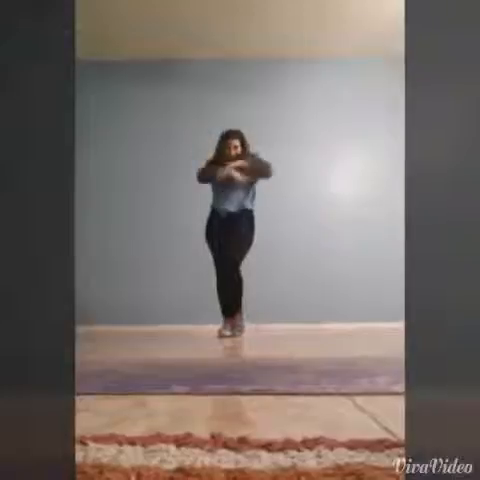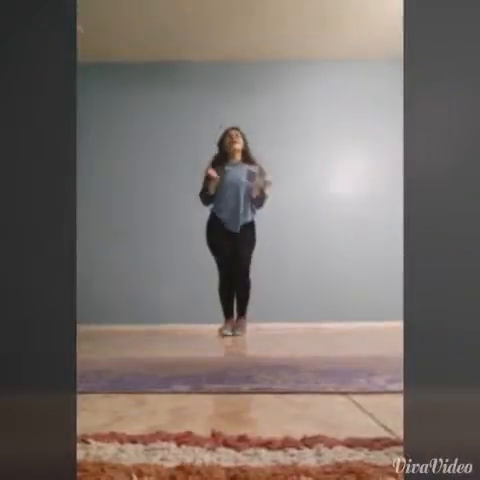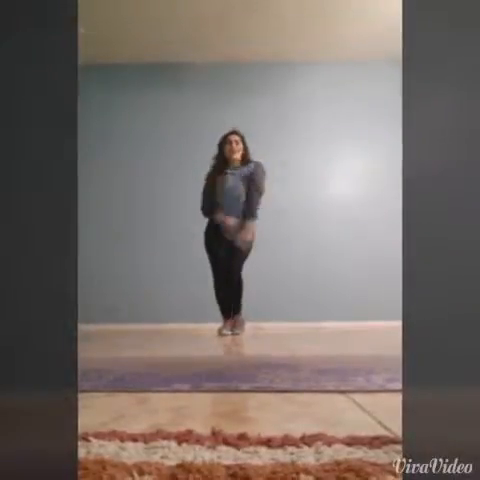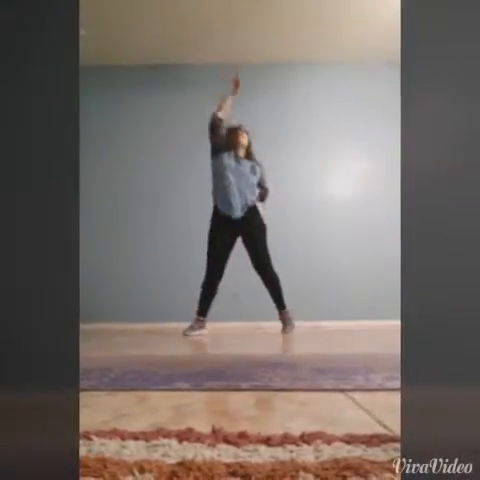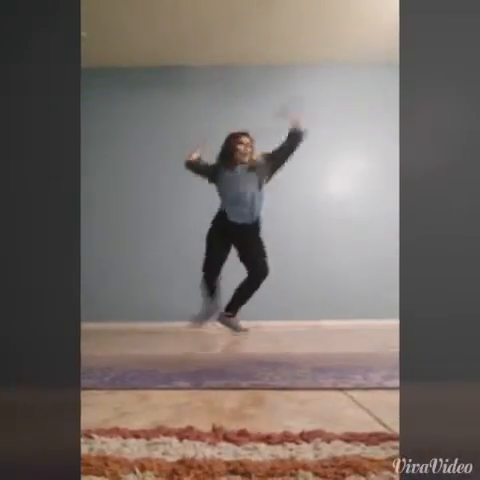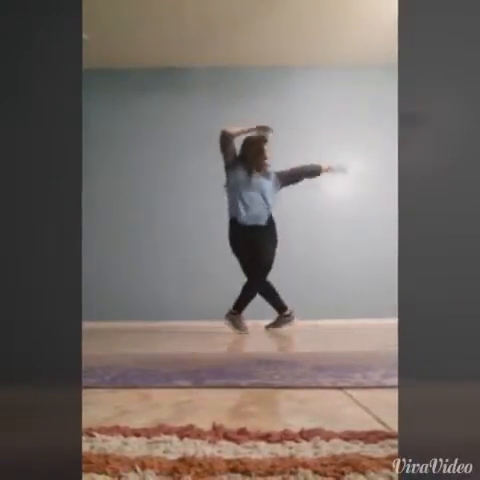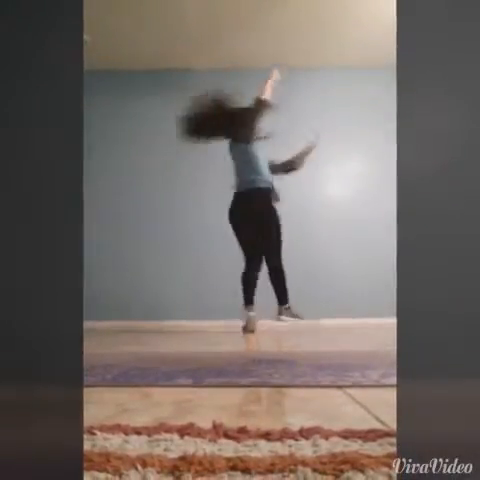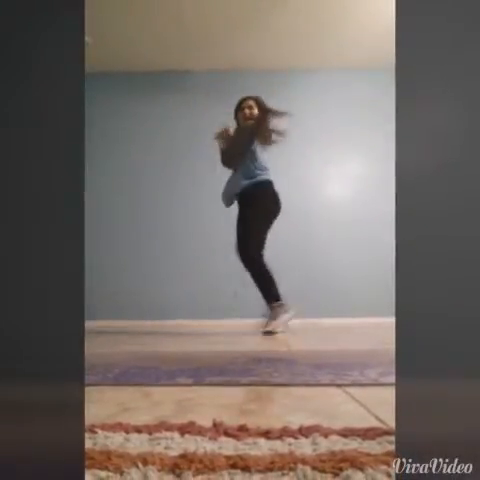
dt=0.5s
person 1, frame 1
left shoulder: (251, 161)
right shoulder: (215, 164)
left elbow: (267, 171)
right elbow: (202, 177)
left wrist: (241, 164)
right wrist: (225, 171)
left hip: (242, 219)
right hip: (218, 219)
left knee: (231, 265)
right knee: (221, 269)
left ankle: (238, 314)
right ankle: (227, 318)
person 1, frame 2
left shoulder: (255, 169)
right shoulder: (216, 168)
left elbow: (259, 203)
right elbow: (205, 200)
left wrist: (257, 191)
right wrist: (211, 184)
left hip: (245, 227)
right hip: (219, 227)
left knee: (242, 272)
right knee: (225, 273)
left ankle: (241, 318)
right ankle: (228, 319)
person 1, frame 3
left shoulder: (254, 169)
right shoulder: (215, 174)
left elbow: (255, 197)
right elbow: (206, 208)
left wrist: (249, 227)
right wrist: (224, 220)
left hip: (243, 232)
right hip: (217, 231)
left knee: (233, 272)
right knee: (220, 274)
left ankle: (237, 316)
right ankle: (227, 318)
person 1, frame 4
left shoulder: (254, 164)
right shoulder: (220, 154)
left elbow: (263, 190)
right elbow: (216, 122)
left wrist: (260, 194)
right wrist: (230, 96)
left hip: (250, 218)
right hip: (223, 219)
left knee: (264, 266)
right knee: (213, 270)
left ankle: (284, 313)
right ankle: (201, 319)
person 1, frame 5
left shoulder: (263, 165)
right shoulder: (220, 170)
left elbow: (290, 145)
right elbow: (191, 164)
left wrist: (296, 128)
right wrist: (197, 153)
left hip: (249, 228)
right hip: (223, 225)
left knee: (259, 272)
right knee: (211, 270)
left ankle: (229, 314)
right ankle: (211, 305)
person 1, frame 6
left shoulder: (272, 177)
right shoulder: (235, 169)
left elbow: (297, 172)
right elbow: (226, 136)
left wrist: (323, 168)
right wrist: (251, 132)
left hip: (264, 230)
right hip: (239, 231)
left knee: (258, 276)
right knee: (255, 277)
left ankle: (235, 314)
right ankle: (284, 313)
person 1, frame 7
left shoulder: (242, 146)
right shoulder: (242, 139)
left elbow: (276, 168)
right elbow: (261, 104)
left wrist: (301, 155)
right wrist: (272, 81)
left hip: (241, 206)
right hip: (259, 202)
left knee: (253, 260)
right knee: (273, 257)
left ankle: (249, 312)
right ankle: (284, 307)
person 1, frame 8
left shoulder: (252, 131)
right shoulder: (245, 135)
left elbow: (229, 160)
right elbow: (232, 162)
left wrist: (224, 142)
right wrist: (227, 140)
left hip: (260, 196)
right hip: (251, 199)
left knee: (248, 253)
right knee: (250, 255)
left ankle: (278, 305)
right ankle: (276, 307)
